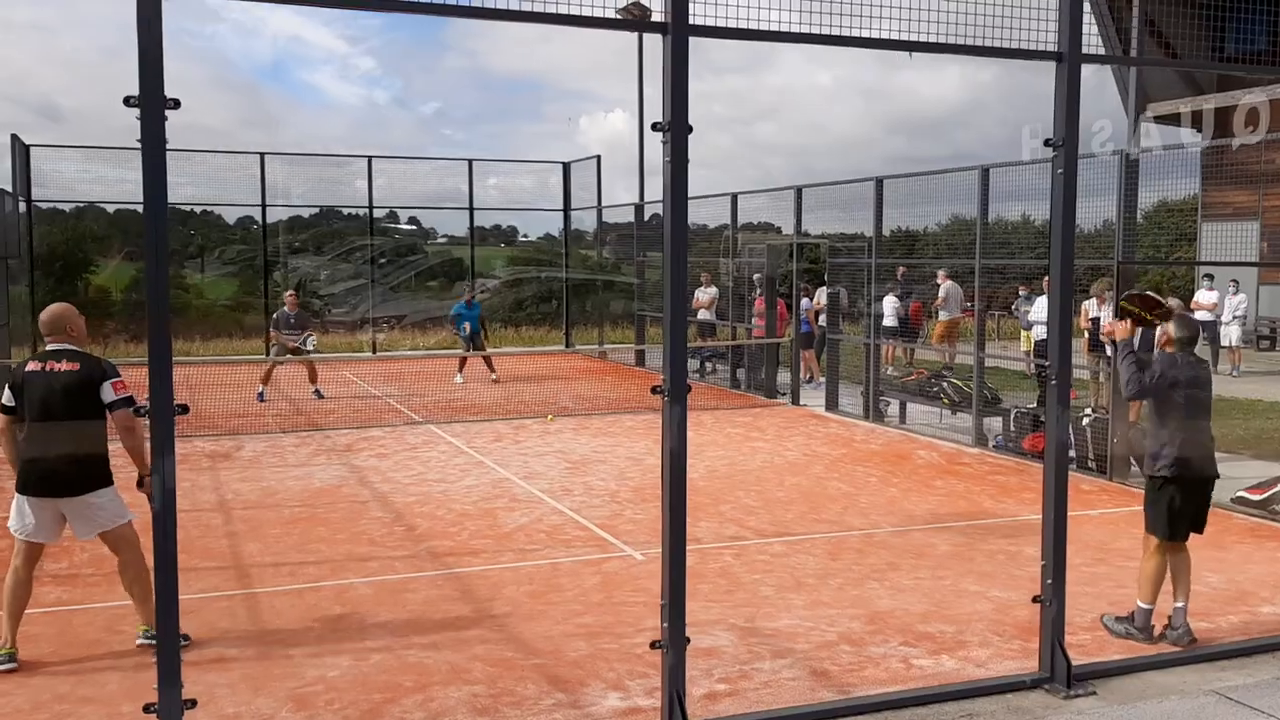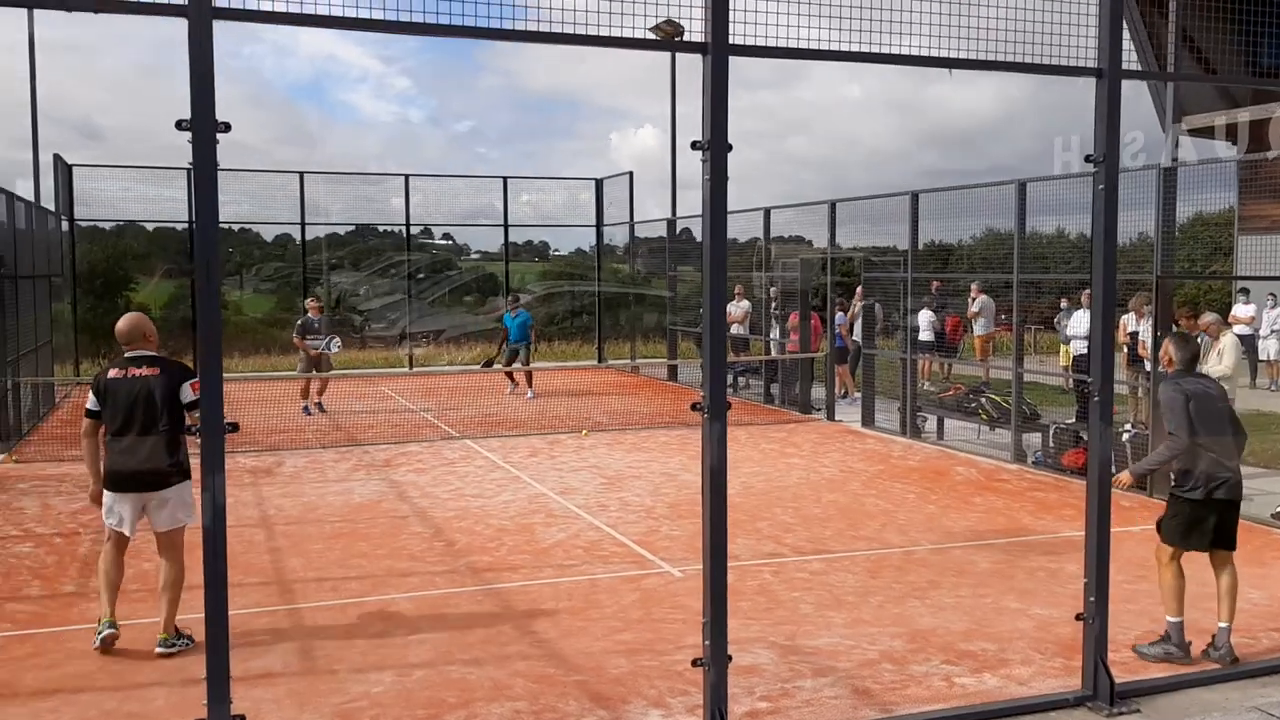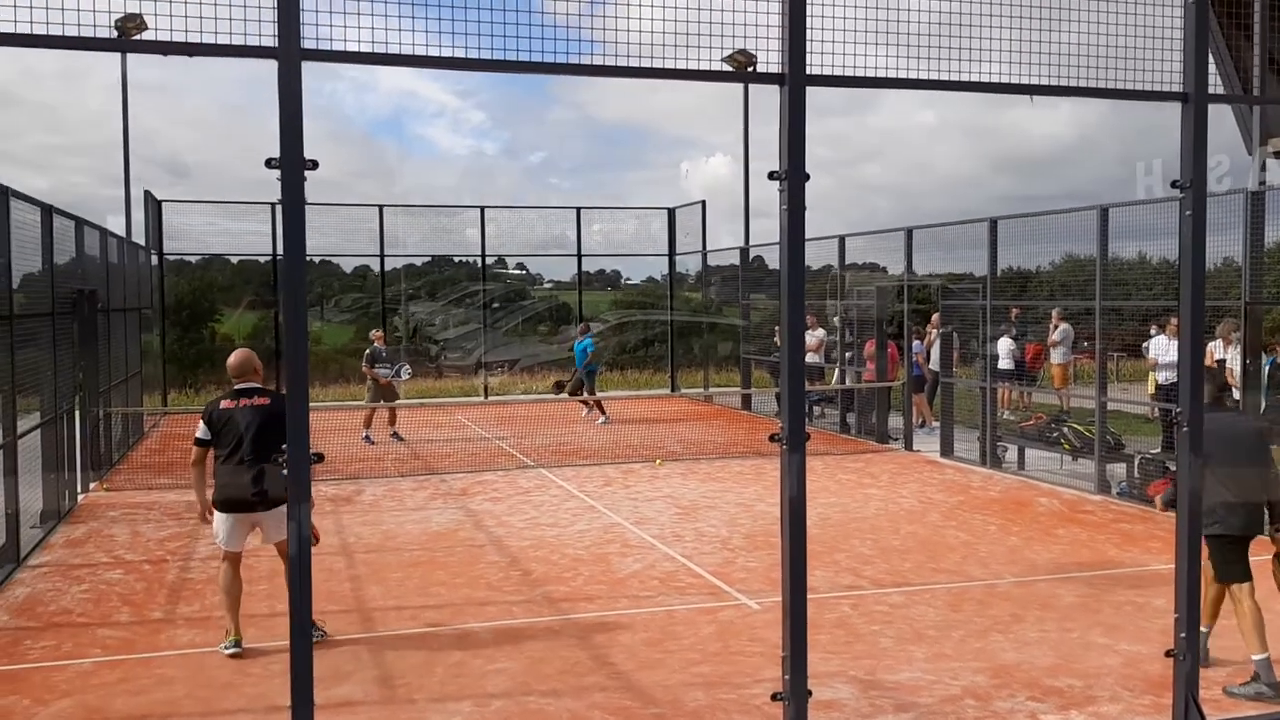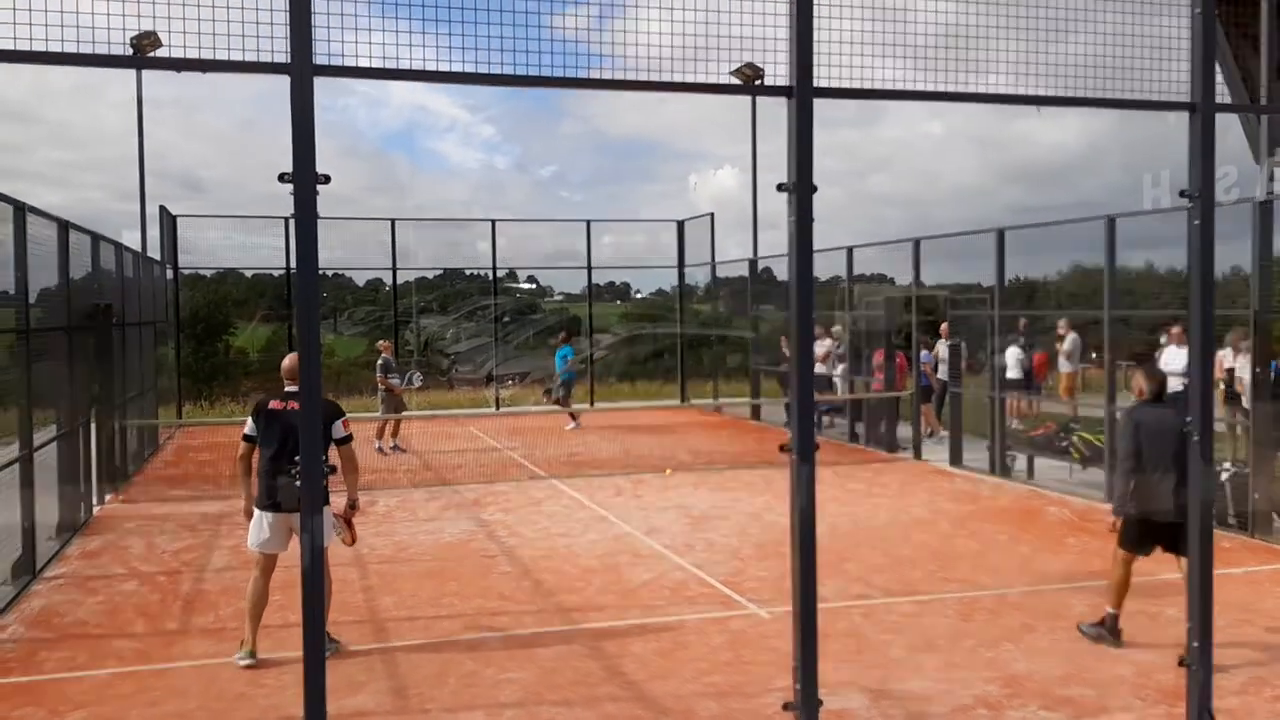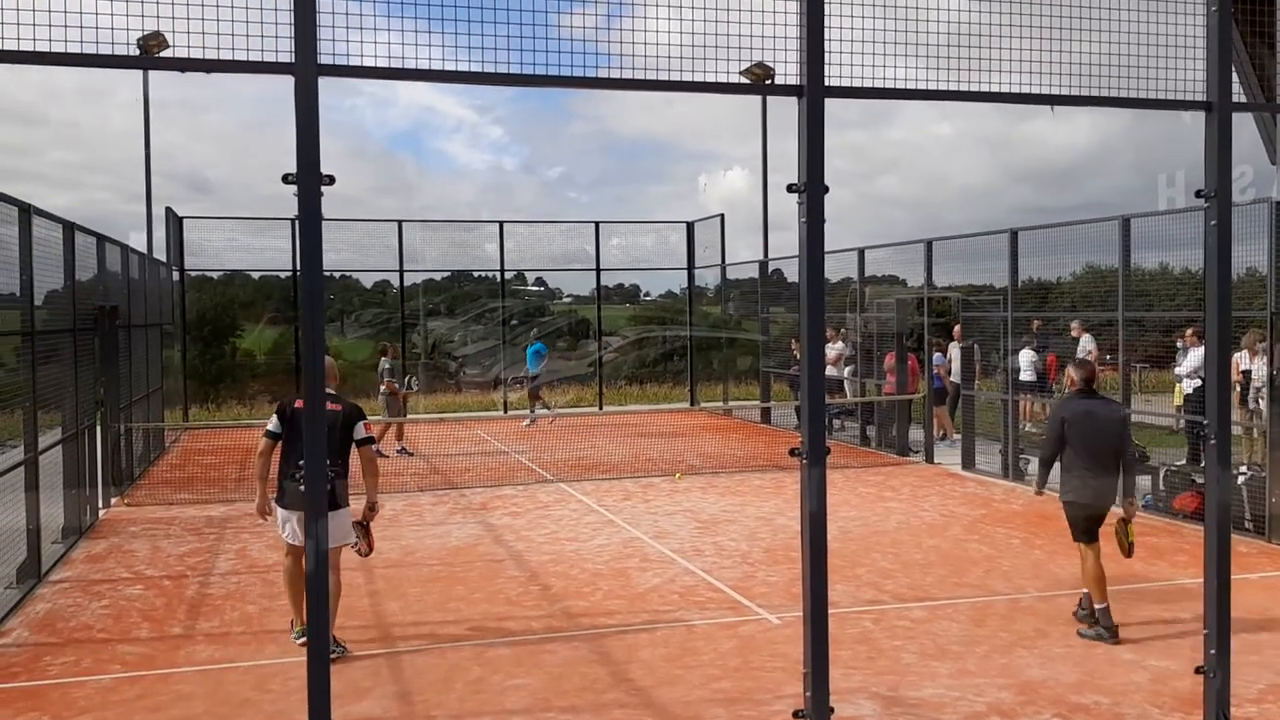
dt=0.5s
person 1, frame 1
right shoulder: (99, 370)
right elbow: (127, 426)
right wrist: (145, 473)
left hip: (34, 484)
right hip: (88, 482)
right knee: (128, 549)
right ankle: (149, 628)
person 1, frame 2
left shoulder: (103, 378)
right shoulder: (178, 373)
left elbow: (88, 433)
right elbow: (200, 424)
left wrist: (96, 480)
left hip: (119, 479)
right hip: (167, 477)
left knee: (113, 547)
right knee: (170, 553)
left ankle: (107, 620)
right ankle: (168, 632)
person 1, frame 3
left shoulder: (214, 408)
right shoulder: (282, 403)
left elbow: (196, 460)
left wrist: (202, 500)
left hip: (229, 500)
right hip: (273, 497)
left knee: (230, 563)
right knee: (291, 556)
left ankle: (232, 635)
person 1, frame 4
left shoulder: (262, 407)
right shoulder: (329, 410)
left elbow: (243, 456)
right elbow: (348, 459)
left wrist: (247, 497)
right wrist: (352, 497)
left hip: (270, 501)
left knee: (261, 571)
right knee: (318, 568)
left ankle: (249, 645)
right ankle: (320, 638)
person 1, frame 5
left shoulder: (287, 406)
right shoulder: (351, 411)
left elbow: (263, 452)
right elbow: (368, 459)
left wrist: (261, 494)
right wrist: (372, 500)
left hip: (291, 497)
right hip: (332, 500)
left knee: (293, 555)
right knee: (331, 567)
left ankle: (300, 625)
right ankle: (328, 636)
person 2, frame 1
left shoulder: (1169, 362)
right shoulder: (1198, 367)
left elbow: (1133, 389)
right elbow: (1151, 381)
left wrist: (1124, 343)
right wrist: (1127, 344)
left hip: (1172, 467)
right hip: (1200, 467)
left knee: (1155, 545)
right knee: (1176, 544)
left ankle: (1140, 623)
right ankle: (1179, 625)
person 2, frame 2
left shoulder: (1172, 387)
right shoulder: (1213, 387)
left elbow: (1178, 441)
right elbow: (1239, 435)
left wrist: (1137, 471)
left hip: (1195, 486)
right hip: (1227, 485)
left knee: (1167, 555)
right knee: (1223, 561)
left ankle: (1175, 641)
right ankle: (1222, 644)
person 2, frame 3
right shoulder: (1251, 424)
left wrist: (1165, 499)
left hip: (1220, 517)
right hip: (1248, 515)
left knee: (1241, 592)
right knee: (1214, 576)
right ankle: (1198, 645)
person 2, frame 4
left shoulder: (1133, 416)
right shoulder: (1181, 418)
left elbow: (1127, 466)
right elbow: (1189, 467)
left wrist: (1117, 509)
left hip: (1147, 506)
right hip: (1182, 508)
left knee: (1122, 559)
left ankle: (1108, 626)
person 2, frame 5
left shoulder: (1065, 408)
right shoulder: (1115, 409)
left elbow: (1049, 450)
right elbow: (1128, 457)
left wrist: (1040, 482)
right wrist: (1129, 497)
left hip: (1078, 491)
right hip: (1106, 492)
left knee: (1090, 551)
right knee: (1088, 545)
left ankle: (1105, 623)
right ankle: (1088, 605)
